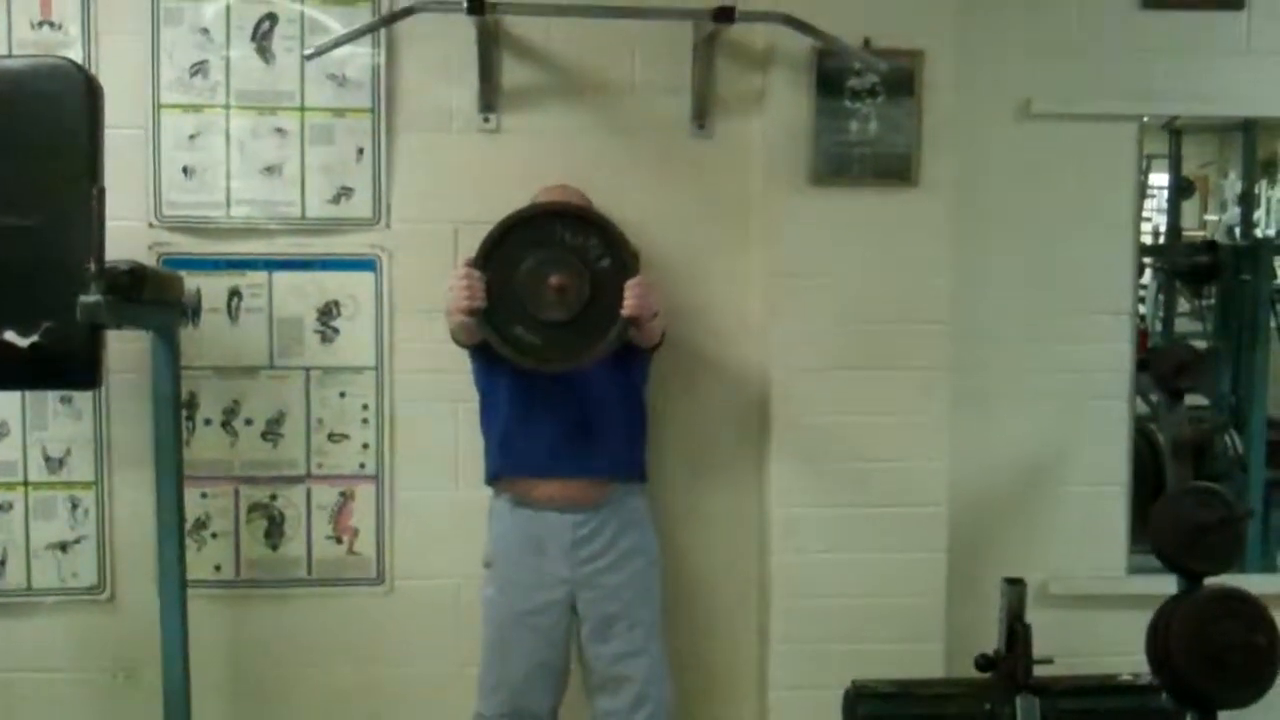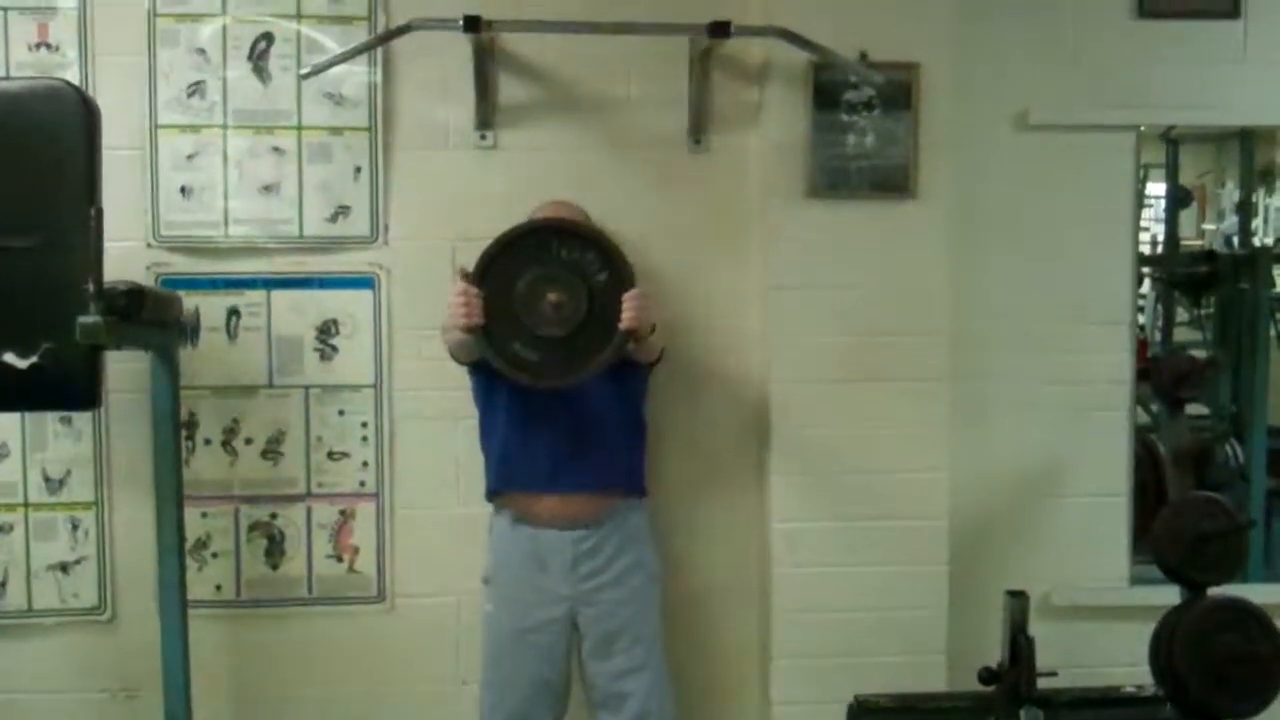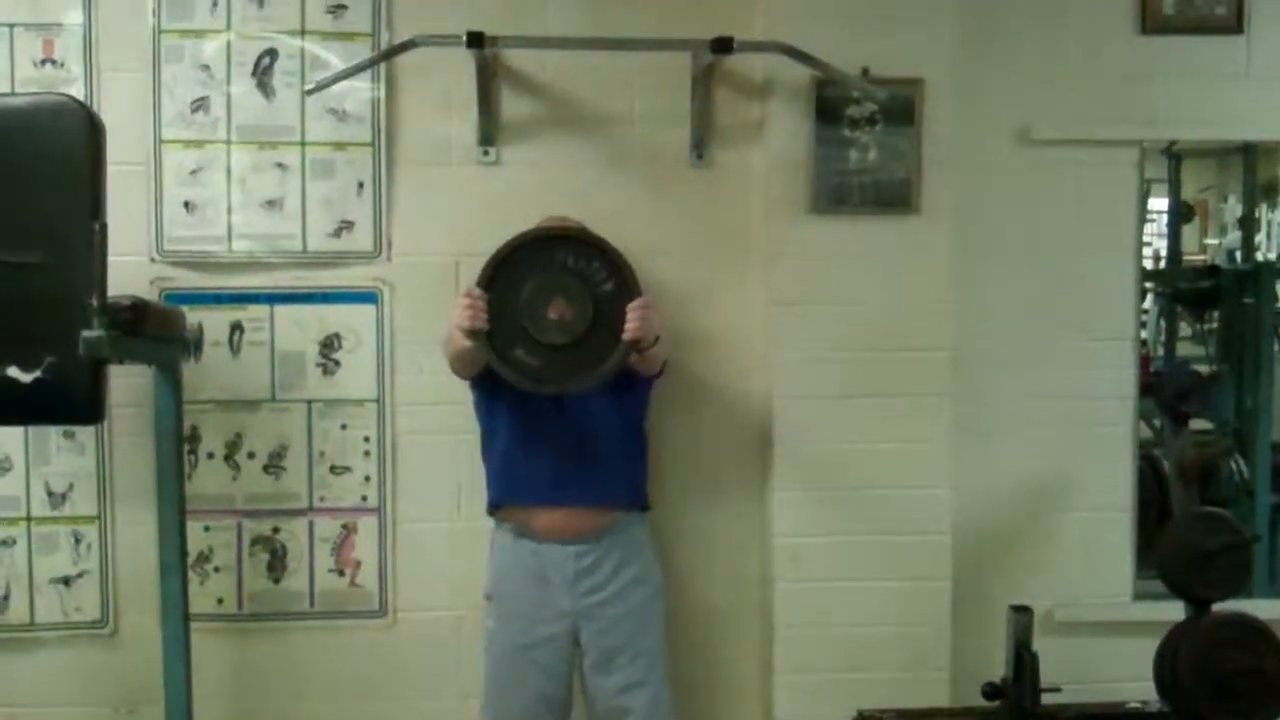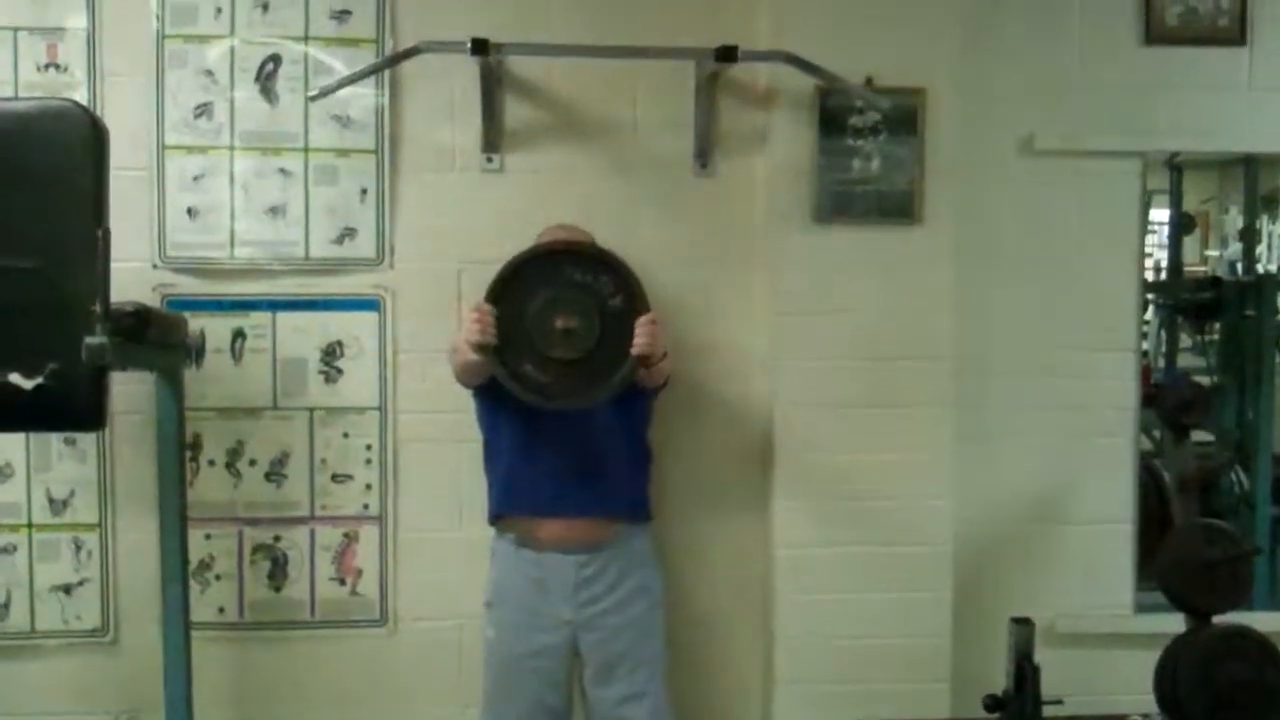
dt=0.4s
person 1, frame 1
left shoulder: (616, 306)
left elbow: (648, 334)
right elbow: (468, 331)
left wrist: (647, 314)
right wrist: (461, 309)
left hip: (615, 522)
right hip: (522, 525)
person 1, frame 2
left shoulder: (614, 321)
left elbow: (649, 350)
right elbow: (465, 348)
left wrist: (645, 330)
right wrist: (459, 327)
left hip: (615, 538)
right hip: (523, 542)
person 1, frame 3
left shoulder: (616, 337)
left elbow: (650, 362)
right elbow: (463, 362)
left wrist: (649, 340)
right wrist: (462, 335)
left hip: (617, 553)
right hip: (524, 556)
person 1, frame 4
left shoulder: (621, 347)
right shoulder: (507, 347)
left elbow: (653, 376)
right elbow: (468, 372)
left wrist: (655, 356)
right wrist: (469, 349)
left hip: (618, 564)
right hip: (525, 566)
